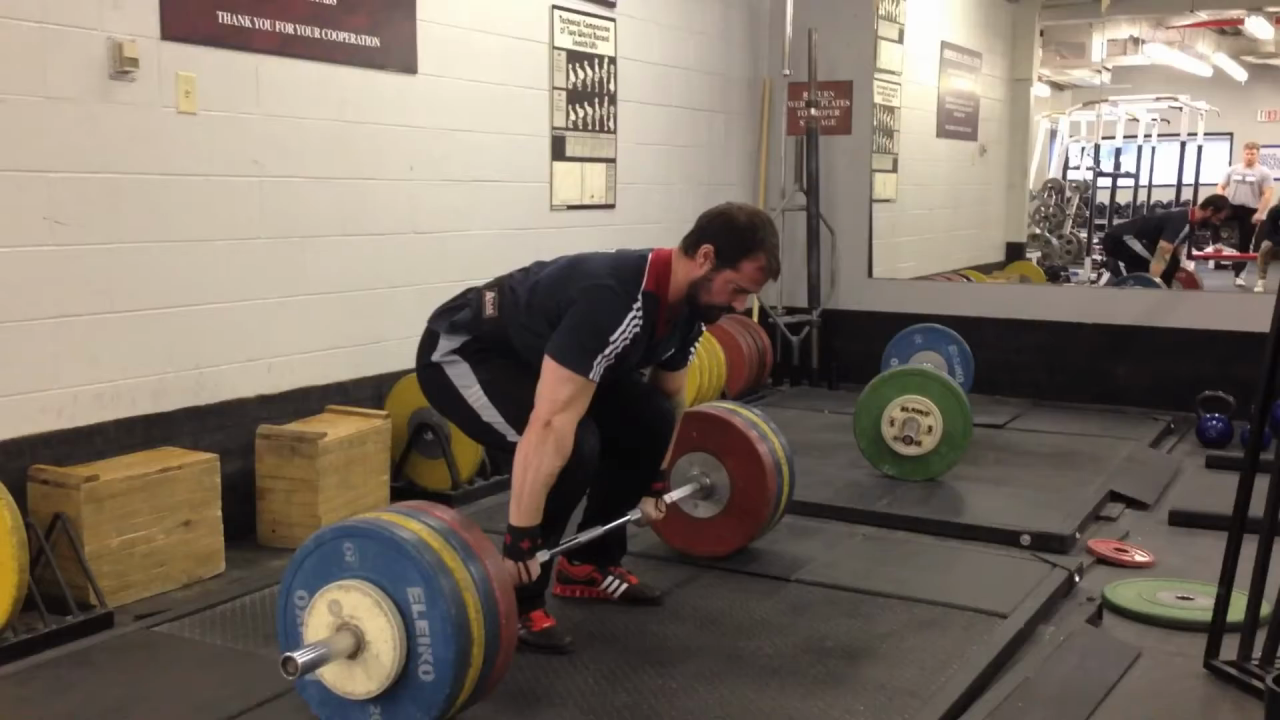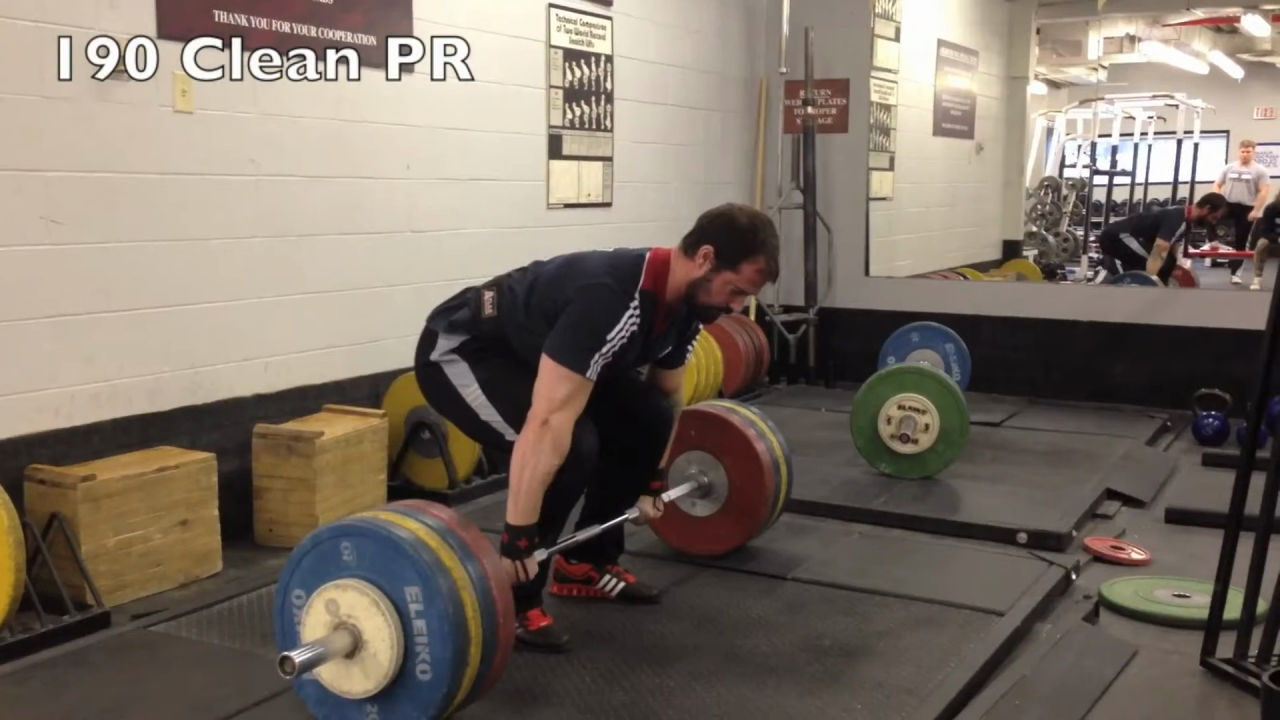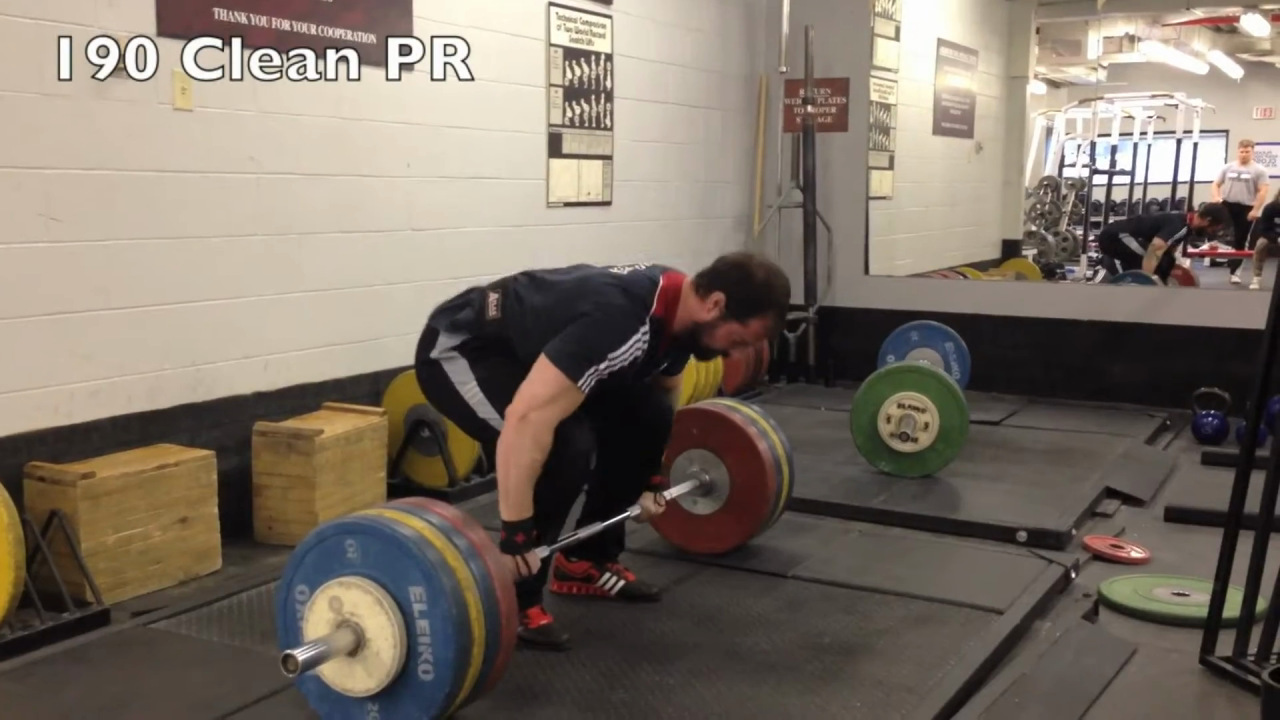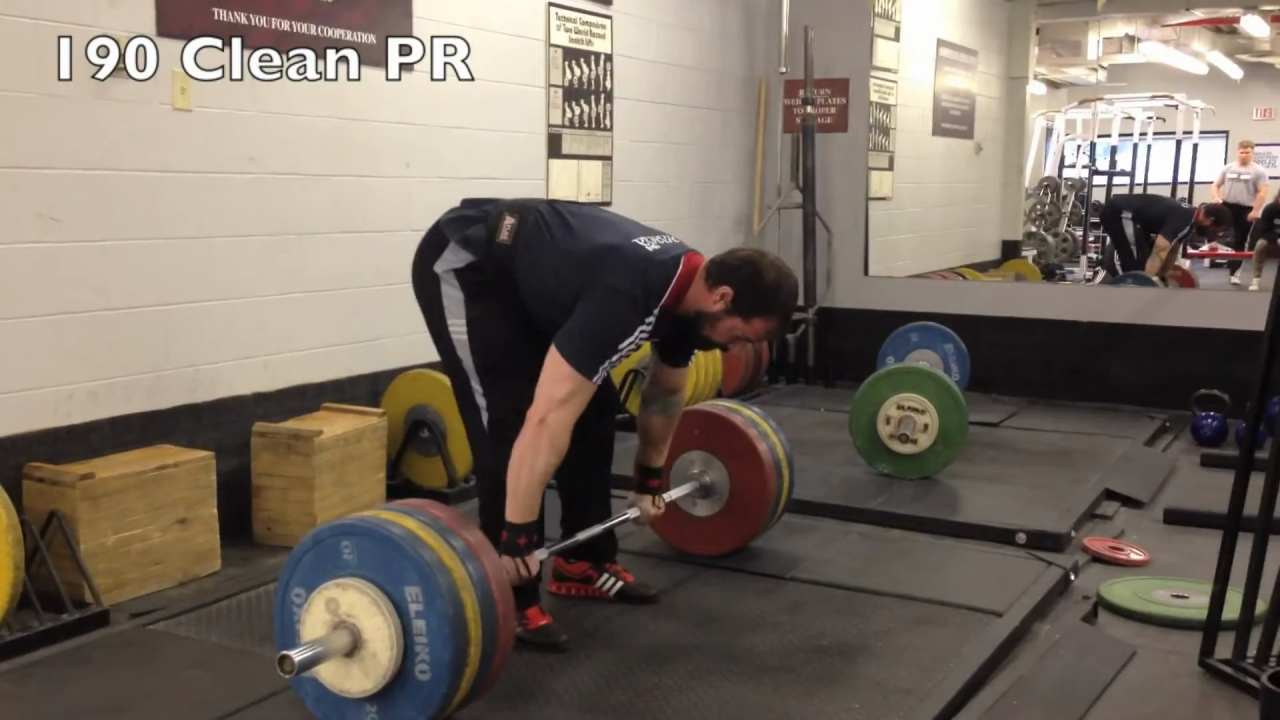
dt=0.5s
person 1, frame 1
left shoulder: (685, 304)
right shoulder: (612, 298)
left elbow: (669, 396)
right elbow: (551, 423)
left wrist: (654, 486)
right wrist: (519, 542)
left hip: (528, 352)
right hip: (461, 353)
left knee: (649, 419)
right knee: (575, 447)
left ankle: (588, 564)
right ankle: (513, 598)
person 1, frame 2
left shoulder: (682, 303)
right shoulder: (608, 297)
left elbow: (666, 393)
right elbow: (548, 422)
left wrist: (652, 482)
right wrist: (517, 539)
left hip: (528, 351)
right hip: (460, 352)
left knee: (648, 418)
right knee: (572, 447)
left ankle: (586, 562)
right ankle: (511, 599)
person 1, frame 3
left shoulder: (679, 306)
right shoulder: (620, 319)
left elbow: (664, 392)
right elbow: (526, 420)
left wrist: (650, 480)
right wrist: (515, 536)
left hip: (527, 344)
right hip: (460, 350)
left knee: (646, 417)
right knee: (567, 446)
left ankle: (586, 561)
right ankle: (510, 598)
person 1, frame 4
left shoulder: (688, 283)
right shoulder: (628, 295)
left elbow: (665, 392)
right elbow: (548, 418)
left wrist: (650, 481)
right wrist: (517, 537)
left hip: (523, 270)
right hip: (463, 263)
left knee: (595, 408)
right knee: (510, 420)
left ankle: (583, 561)
right ankle: (507, 596)
